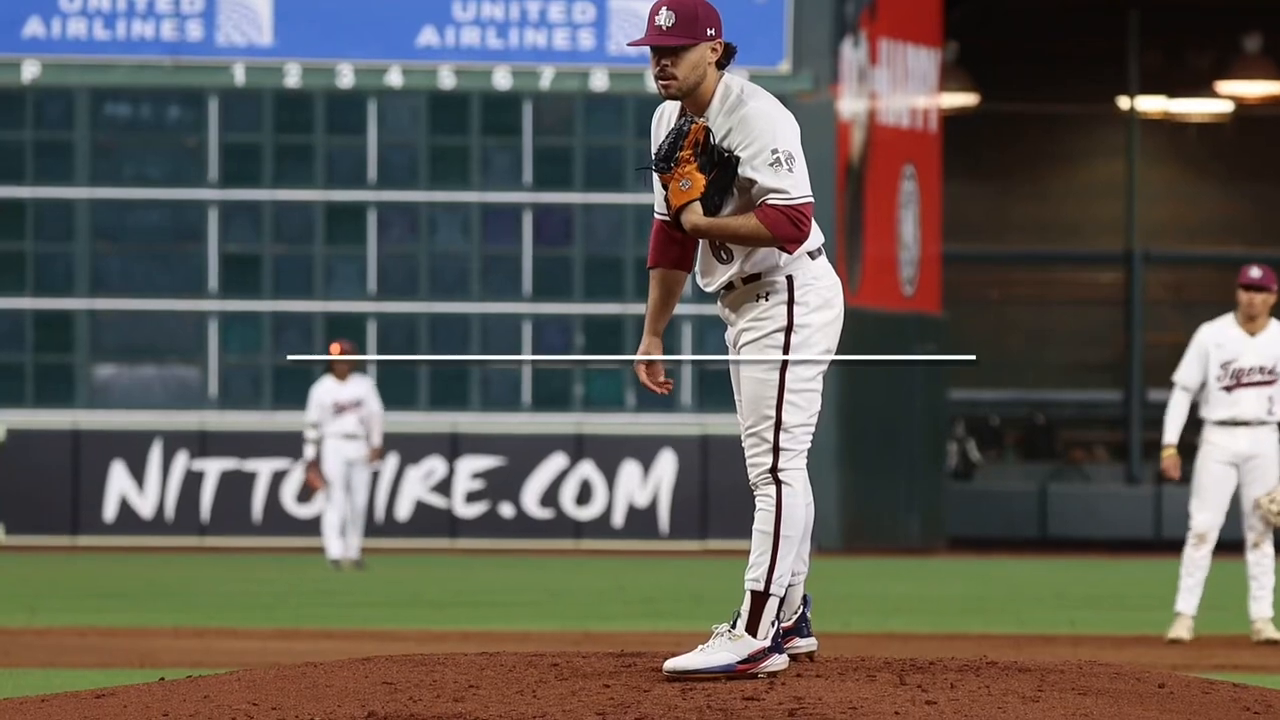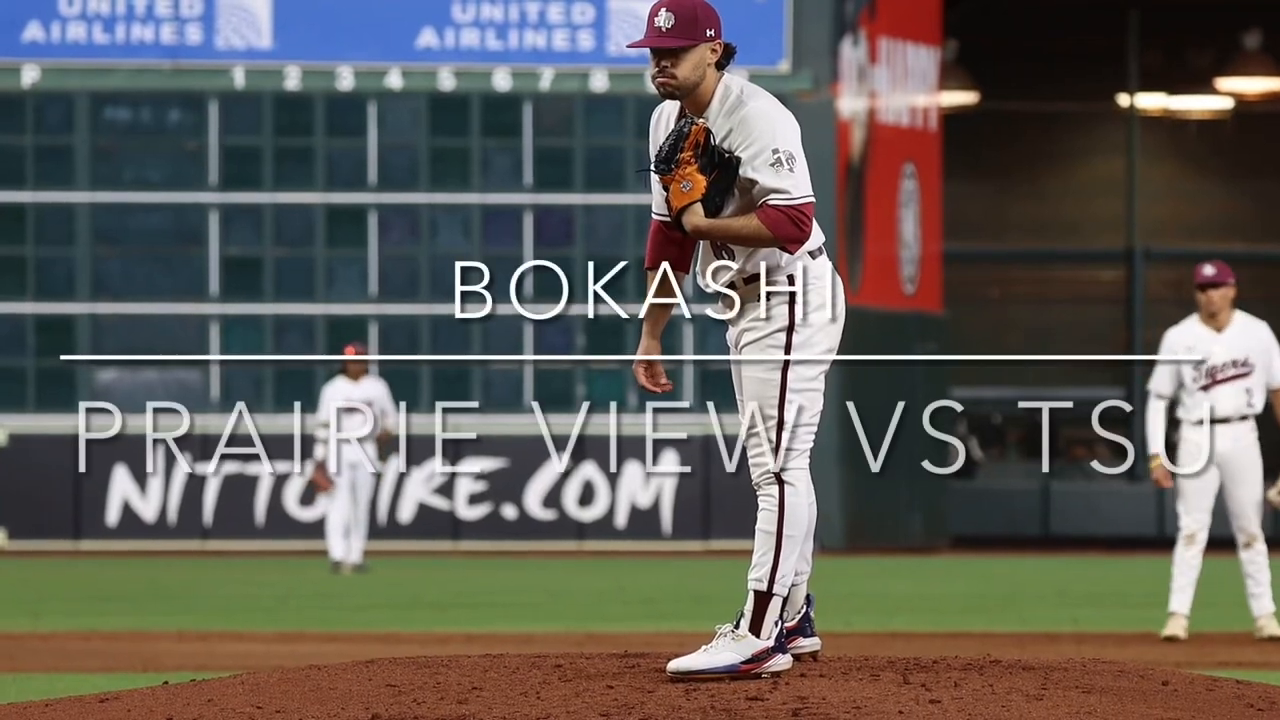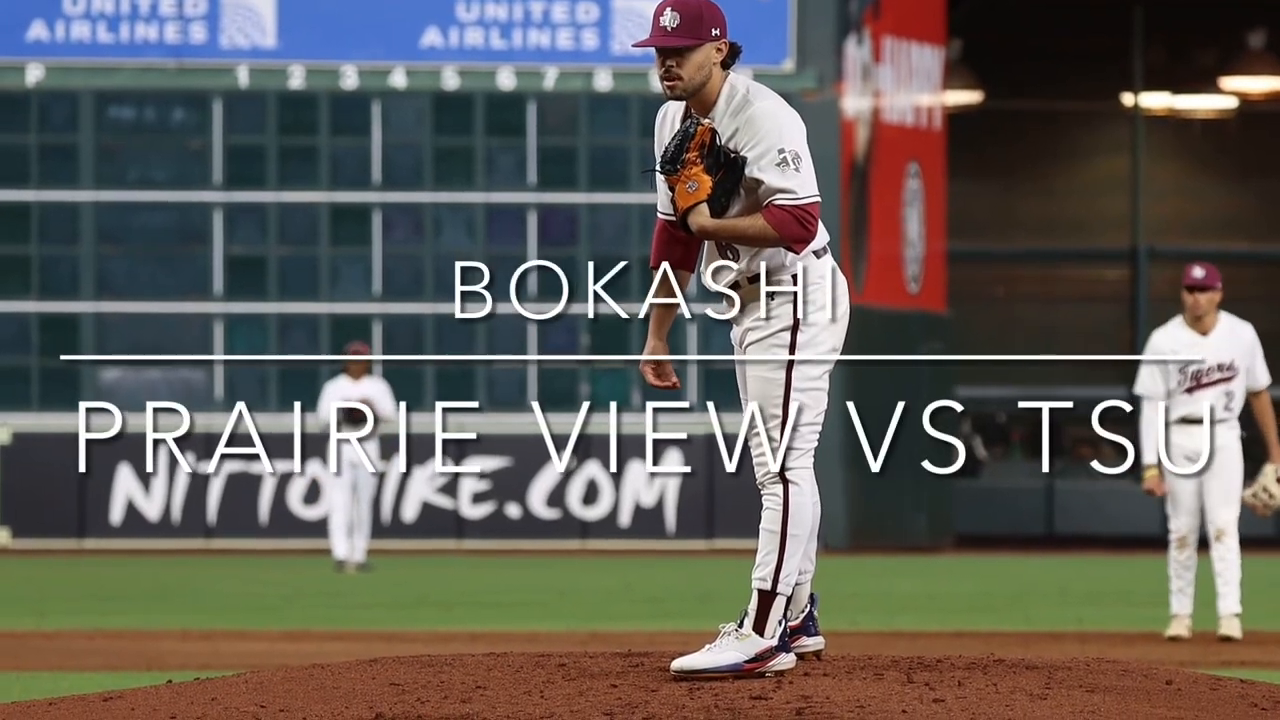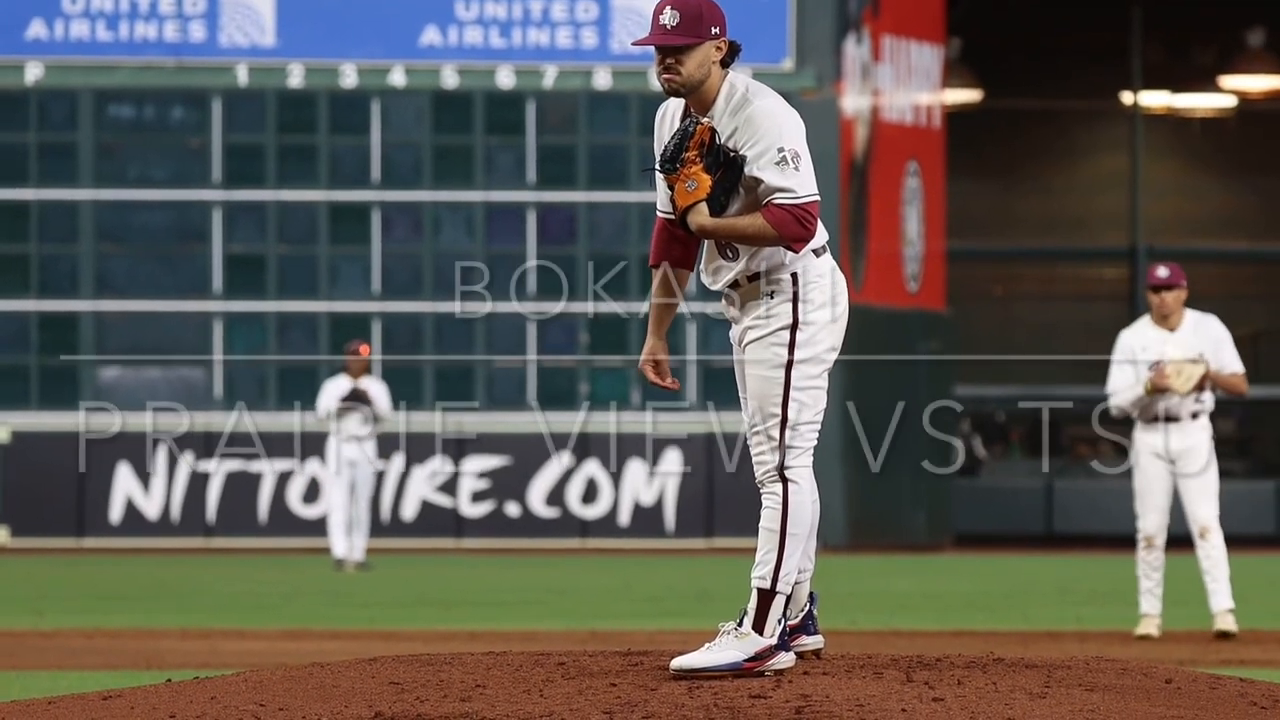
dt=1s
person 1, frame 1
left shoulder: (756, 116)
right shoulder: (668, 120)
left elbow: (791, 223)
right elbow: (670, 232)
left wrist: (702, 222)
right wrist: (652, 335)
left hip: (789, 298)
right hip: (743, 304)
left knee: (776, 465)
right knee: (773, 464)
left ankle: (756, 637)
right ankle: (788, 619)
person 1, frame 2
left shoulder: (756, 116)
right shoulder: (666, 119)
left elbow: (792, 222)
right elbow: (667, 233)
left wrist: (701, 224)
right wrist: (650, 335)
left hip: (791, 299)
right hip: (743, 303)
left knee: (778, 465)
right knee: (776, 465)
left ankle: (760, 636)
right ankle: (792, 617)
person 1, frame 3
left shoulder: (762, 116)
right shoulder: (672, 120)
left elbow: (798, 222)
right elbow: (673, 232)
left wrist: (708, 225)
right wrist: (657, 335)
left hip: (795, 298)
right hip: (748, 303)
left knee: (782, 465)
right knee: (779, 465)
left ankle: (764, 635)
right ankle: (796, 617)
person 1, frame 4
left shoulder: (761, 114)
right shoulder: (670, 118)
left elbow: (798, 221)
right elbow: (672, 230)
left wrist: (708, 223)
right wrist: (657, 332)
left hip: (793, 295)
right hip: (746, 301)
left knee: (781, 462)
right knee: (777, 461)
left ankle: (763, 634)
right ankle: (795, 616)
person 2, frame 1
right shoulder: (1210, 335)
right elbow: (1183, 391)
right wrist: (1169, 445)
right hip: (1218, 441)
right knee: (1202, 526)
right ankle: (1184, 616)
person 2, frame 2
right shoulder: (1178, 337)
right elbow: (1158, 399)
right wrist: (1156, 456)
left hip: (1241, 436)
right hip: (1195, 439)
right knee: (1191, 528)
right ankle: (1178, 615)
person 2, frame 3
left shoulder: (1242, 334)
right shoulder: (1163, 340)
right elbow: (1151, 405)
right wrist: (1149, 465)
left hip: (1224, 437)
right hip: (1180, 439)
left knee: (1223, 525)
right knee: (1182, 530)
left ankle: (1230, 615)
right ankle: (1180, 615)
person 2, frame 4
left shoulder: (1210, 328)
right shoulder: (1130, 338)
left elbow: (1241, 386)
right elbow: (1117, 405)
left wrist: (1210, 374)
right wrist: (1149, 387)
left hip: (1194, 434)
right hip: (1150, 438)
left knee: (1205, 522)
right knee: (1151, 528)
left ankle: (1223, 611)
right ankle: (1150, 614)
person 3, frame 1
left shoulder: (864, 44)
right shoulder: (848, 46)
left elbow: (866, 86)
right elbow: (846, 90)
right wrist: (851, 122)
left hip: (861, 120)
right hip: (850, 120)
left knee: (858, 192)
right knee: (849, 196)
left ankle: (855, 273)
right ankle: (850, 273)
person 3, frame 2
left shoulder: (864, 42)
right shoulder: (846, 44)
left elbow: (866, 84)
right elbow: (844, 86)
left wrist: (861, 115)
left hip: (860, 119)
right hip: (849, 119)
left knee: (858, 194)
right knee: (848, 195)
left ankle: (857, 271)
right ankle: (850, 272)
person 3, frame 3
left shoulder: (868, 40)
right shoulder: (851, 43)
left elbow: (870, 83)
right elbow: (849, 86)
left hip: (864, 116)
right hip: (853, 117)
left knee: (862, 189)
right knee: (853, 188)
left ankle: (861, 271)
right ankle: (856, 272)
person 3, frame 4
left shoulder: (867, 38)
right shoulder: (850, 42)
left elbow: (869, 82)
right elbow: (848, 85)
right wrist: (852, 107)
left hip: (863, 116)
right hip: (852, 116)
left knee: (862, 187)
right knee: (853, 183)
left ankle: (860, 269)
right ankle: (855, 269)
person 4, frame 1
left shoulder: (364, 383)
right shoulder: (320, 388)
left elbow: (375, 415)
right elbow: (312, 425)
left wrist: (376, 445)
right wrist: (310, 460)
left hip: (361, 449)
right hip: (334, 448)
left knee: (359, 503)
right knee: (334, 502)
left ankle: (353, 554)
right ankle: (335, 556)
person 4, frame 2
left shoulder: (377, 385)
right shoulder: (332, 388)
left elbow: (390, 413)
right elbow: (323, 424)
left wrist: (386, 431)
right wrist: (319, 460)
left hip: (366, 451)
right hip: (338, 449)
left knee: (362, 505)
right knee: (338, 503)
left ankle: (356, 557)
right ankle: (338, 558)
person 4, frame 3
left shoulder: (379, 385)
right shoulder: (333, 386)
left elbow: (391, 413)
right elbow: (323, 416)
left wrist: (371, 407)
right wrist: (344, 413)
left hip: (368, 448)
right hip: (341, 447)
left knee: (364, 504)
right knee: (340, 503)
left ankle: (359, 557)
right ankle: (341, 557)
person 4, frame 4
left shoulder: (377, 386)
right shoulder: (332, 384)
left elbow: (386, 414)
right elbow: (322, 413)
left wrist: (370, 400)
right wrist: (344, 402)
left hip: (366, 447)
right hip: (339, 446)
left knee: (363, 503)
right knee: (338, 502)
left ankle: (358, 556)
right ankle: (340, 555)
